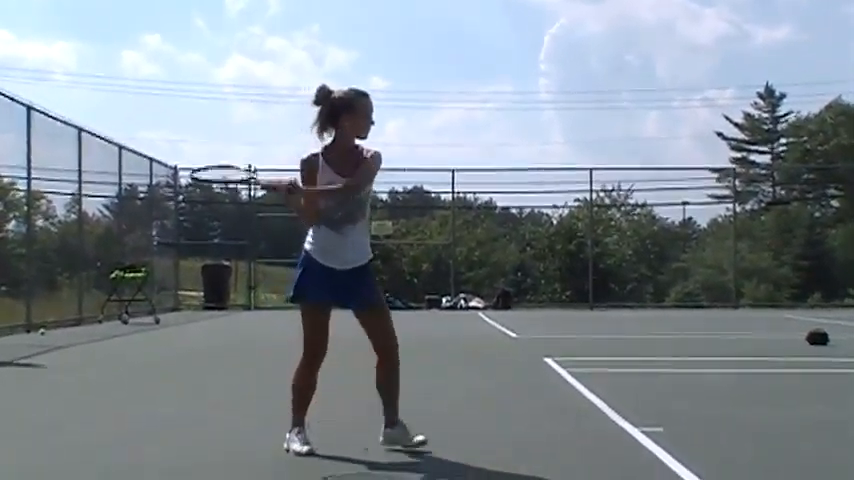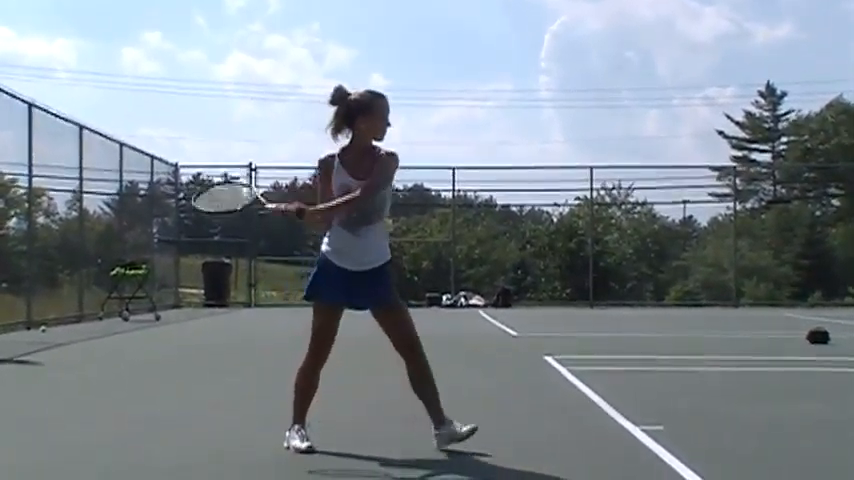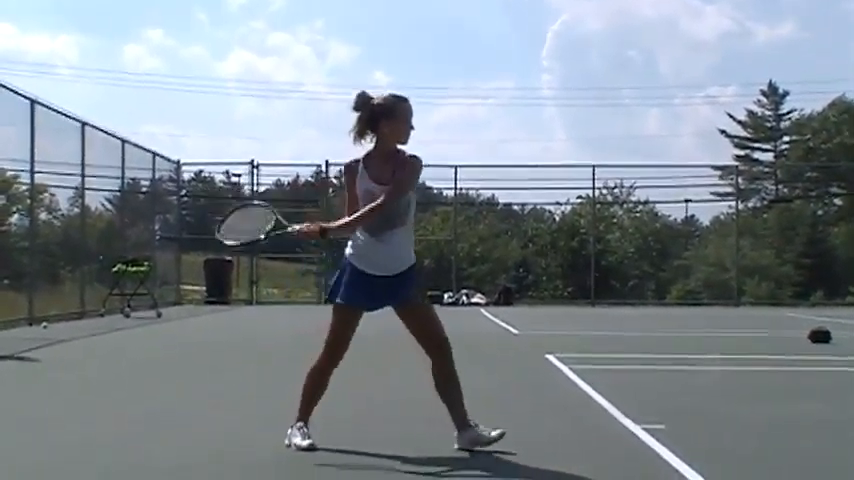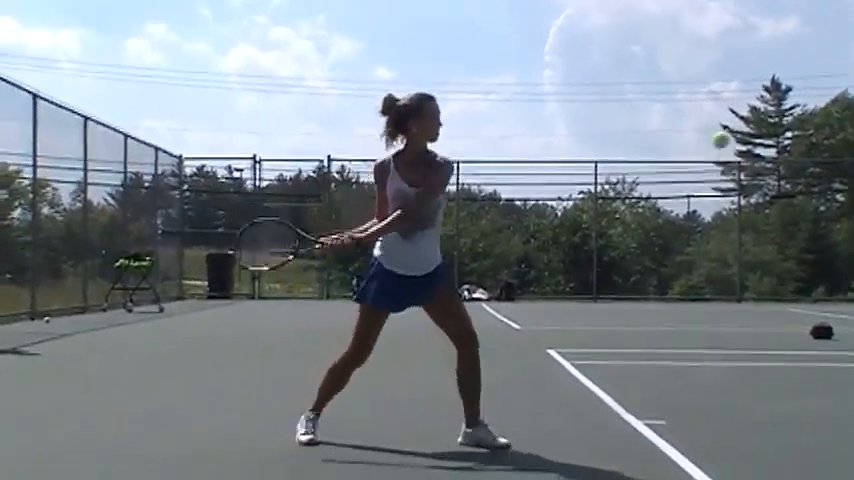
dt=0.1s
person 1, frame 1
left shoulder: (370, 160)
right shoulder: (312, 162)
left elbow: (349, 188)
right elbow: (308, 212)
left wrist: (308, 193)
right wrist: (297, 195)
left hip: (358, 267)
right hip: (319, 265)
left knee: (389, 348)
right knee: (313, 354)
left ankle: (393, 426)
right ankle: (296, 429)
person 1, frame 2
left shoulder: (386, 161)
right shoulder: (328, 165)
left elbow: (362, 196)
right elbow: (325, 219)
left wrist: (313, 210)
right wrist: (309, 212)
left hip: (375, 268)
right hip: (336, 266)
left knee: (411, 347)
right knee: (318, 352)
left ankle: (441, 425)
right ankle: (296, 427)
person 1, frame 3
left shoulder: (412, 165)
right shoulder: (355, 169)
left elbow: (383, 205)
right elbow: (352, 218)
left wrist: (331, 228)
right wrist: (326, 230)
left hip: (401, 272)
right hip: (359, 269)
left knee: (440, 347)
right knee: (332, 355)
left ankle: (465, 428)
right ankle: (299, 425)
person 1, frame 4
left shoulder: (441, 167)
right shoulder: (384, 168)
left elbow: (412, 209)
right elbow: (382, 218)
left wrist: (368, 234)
right wrist: (352, 236)
left hip: (428, 271)
right hip: (388, 269)
left knee: (468, 341)
right knee: (357, 353)
left ankle: (474, 426)
right ankle: (311, 417)
